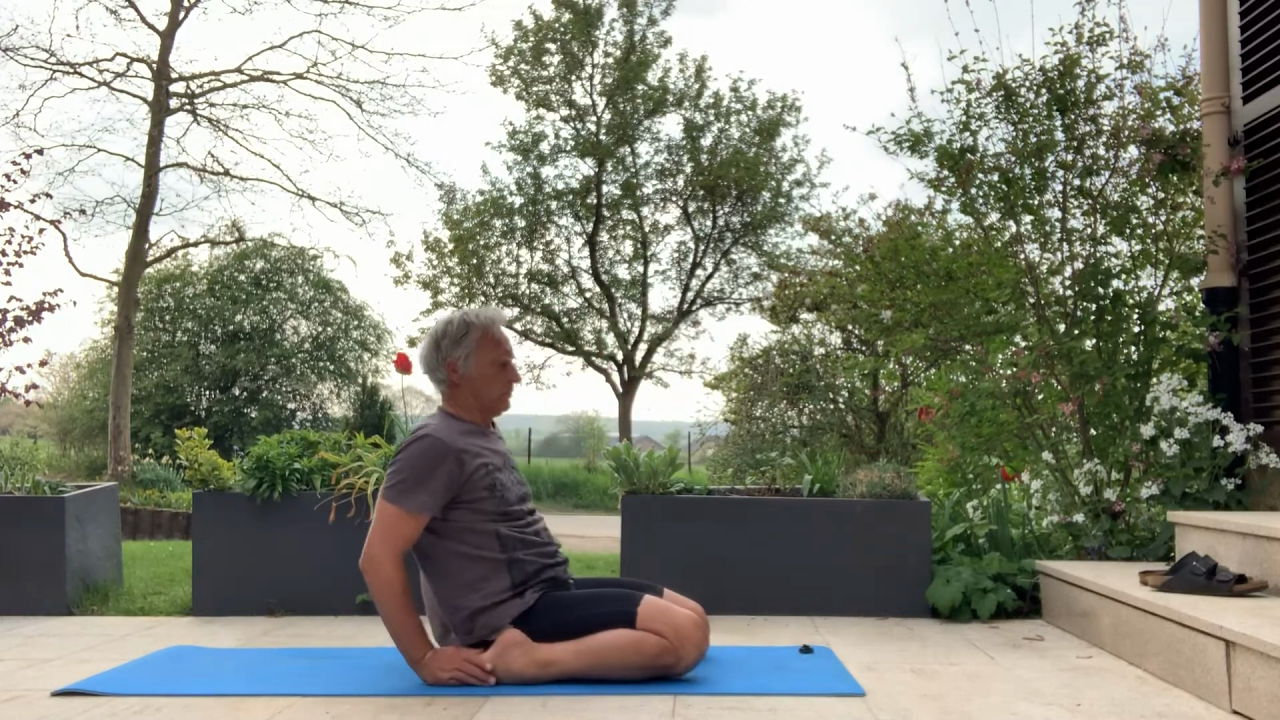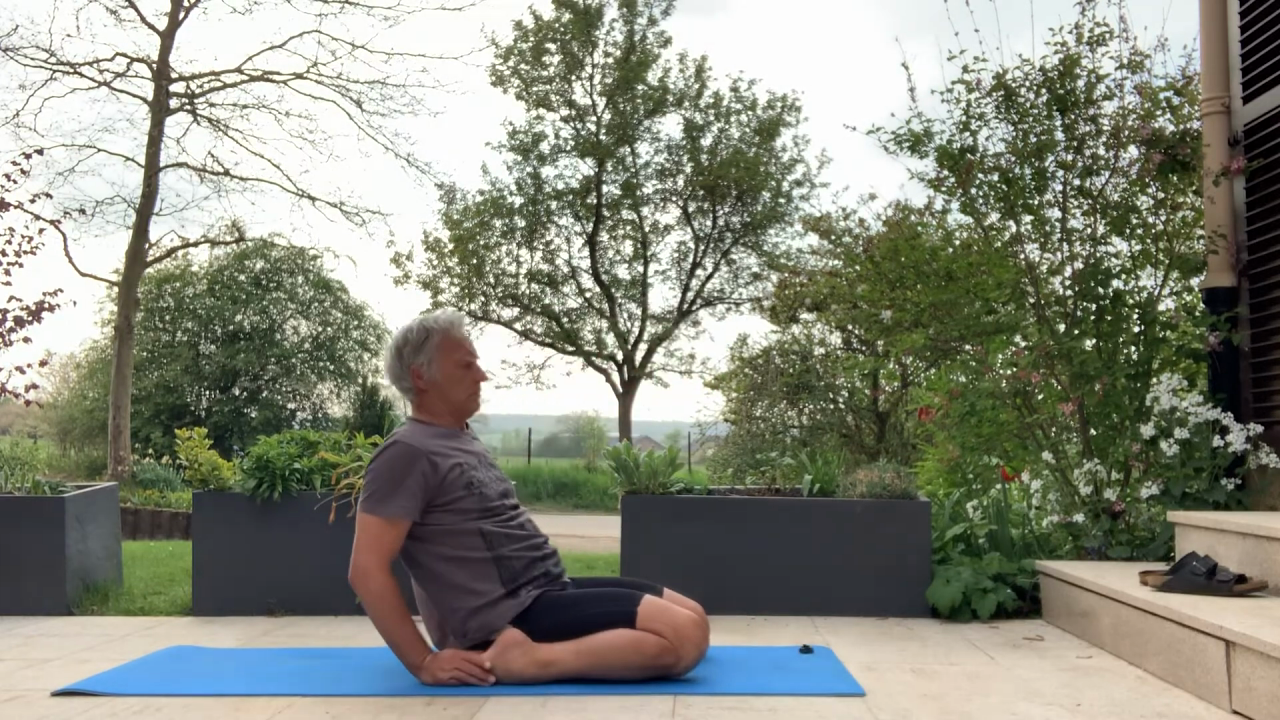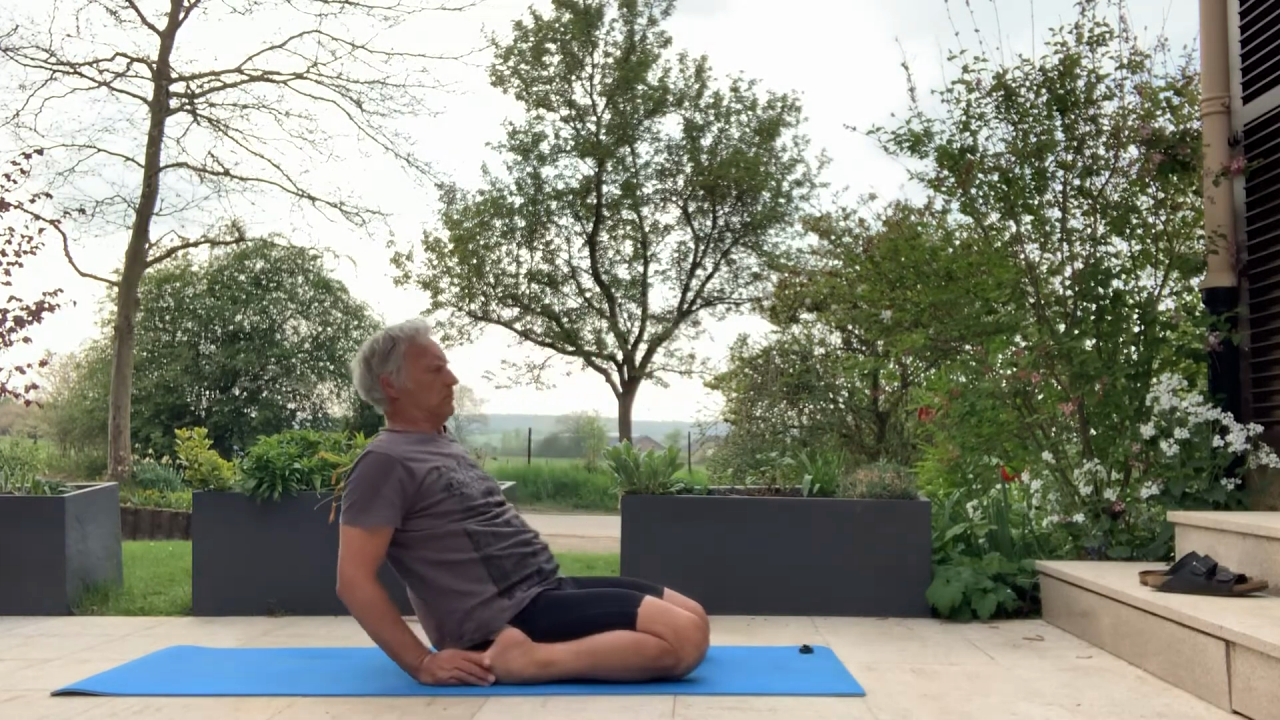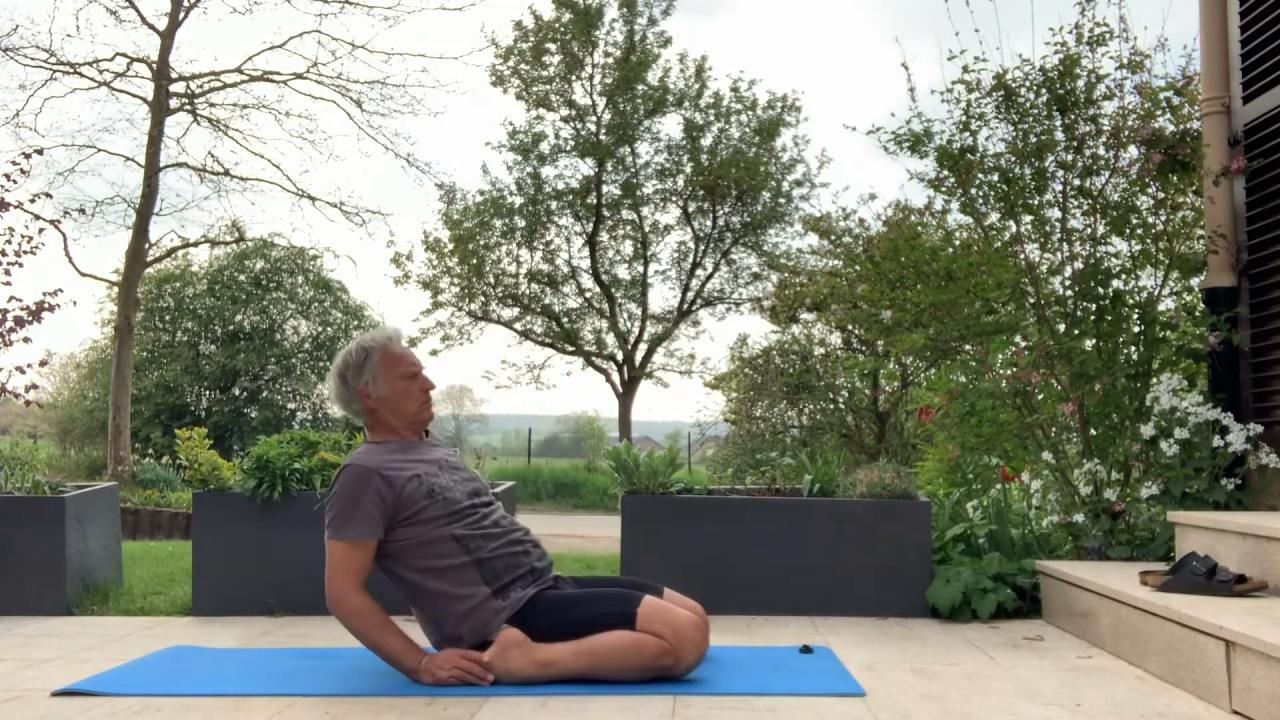
dt=0.2s
person 1, frame 1
left shoulder: (483, 434)
right shoulder: (435, 447)
right elbow: (378, 559)
right wrist: (425, 658)
left hip: (549, 593)
right hip: (513, 618)
left knee: (692, 618)
right knee: (685, 637)
right ankle: (523, 658)
person 1, frame 2
left shoulder: (461, 439)
right shoulder: (408, 454)
right elbow: (367, 571)
right wrist: (423, 661)
left hip: (548, 591)
right hip: (513, 618)
left knee: (692, 617)
right knee: (684, 637)
right ankle: (521, 659)
person 1, frame 3
left shoulder: (443, 444)
right shoulder: (385, 463)
right elbow: (354, 582)
right wrist: (422, 662)
left hip: (547, 590)
right hip: (511, 617)
left knee: (692, 618)
right knee: (684, 638)
right ankle: (521, 659)
person 1, frame 4
left shoulder: (432, 448)
right shoulder: (366, 475)
right elbow: (343, 593)
right wrist: (420, 664)
left hip: (546, 589)
right hip: (510, 619)
left knee: (692, 619)
right knee: (684, 638)
right ankle: (522, 659)
